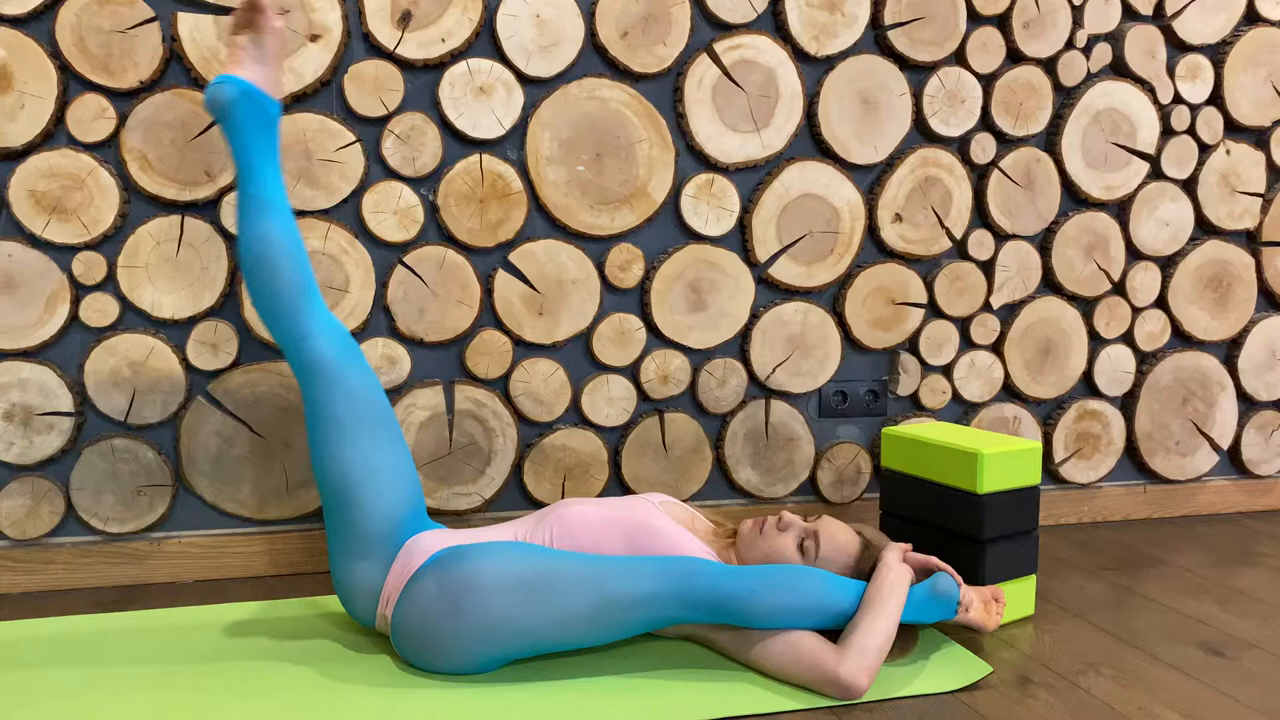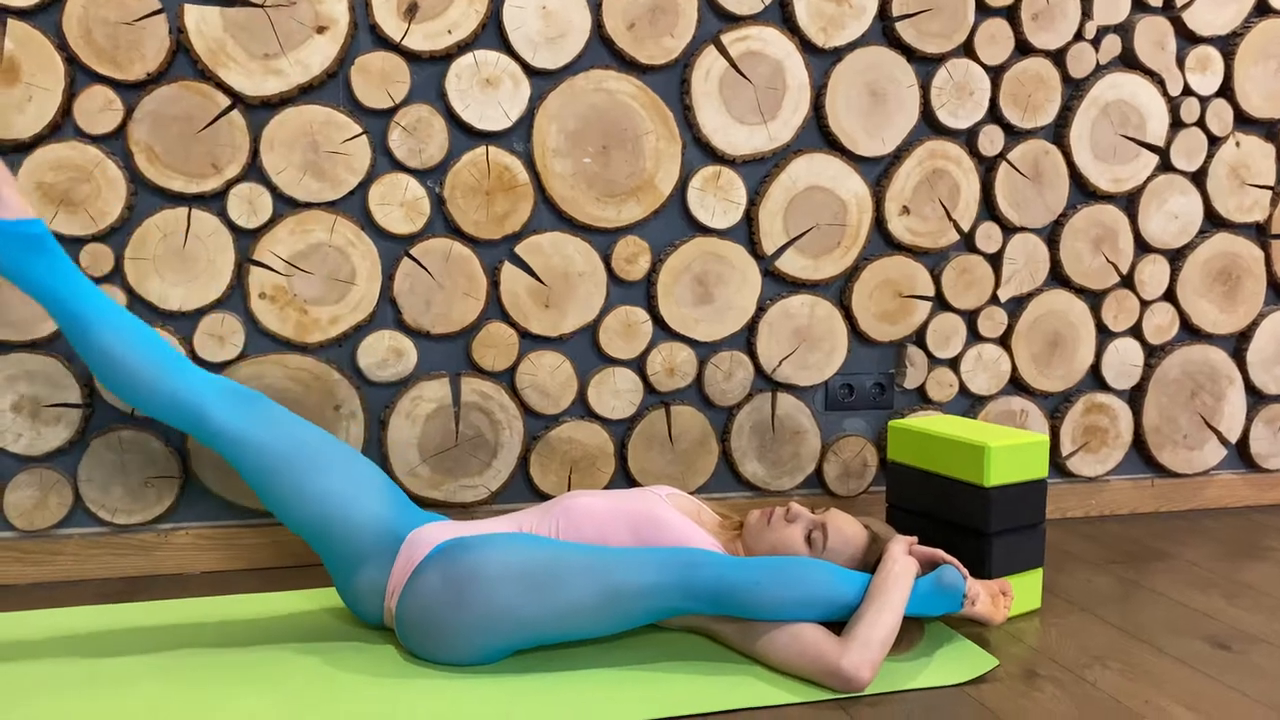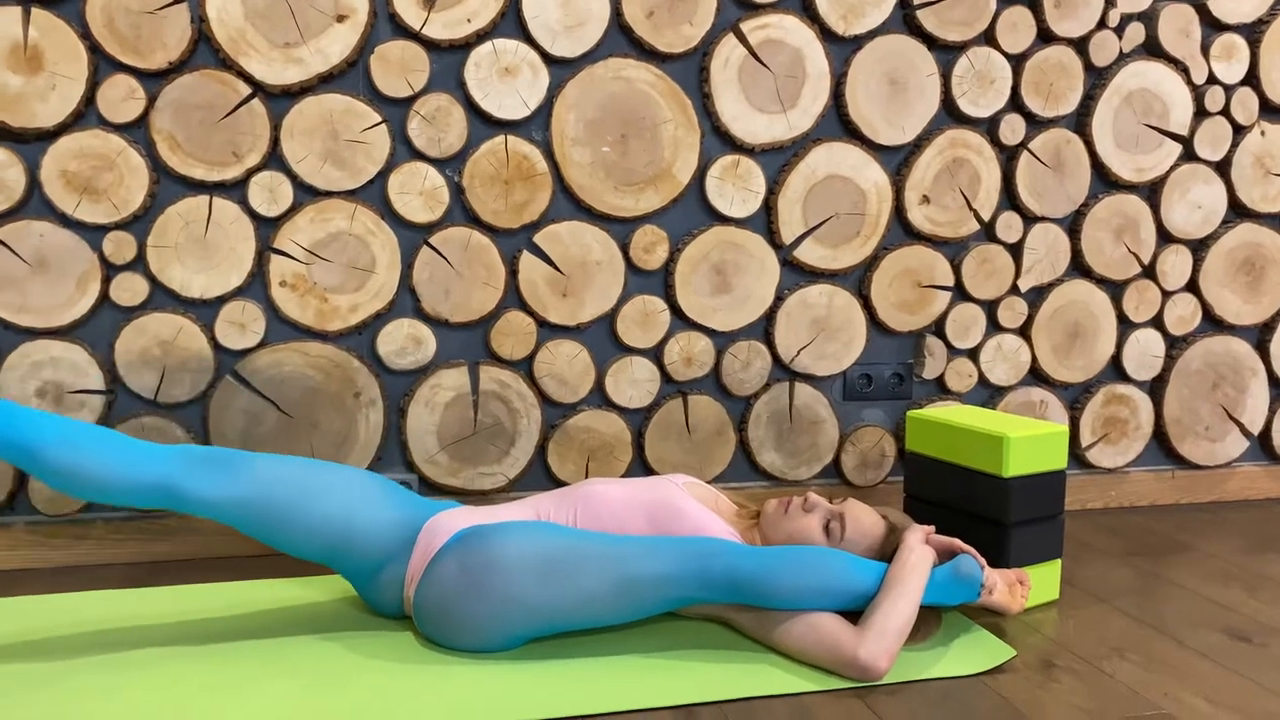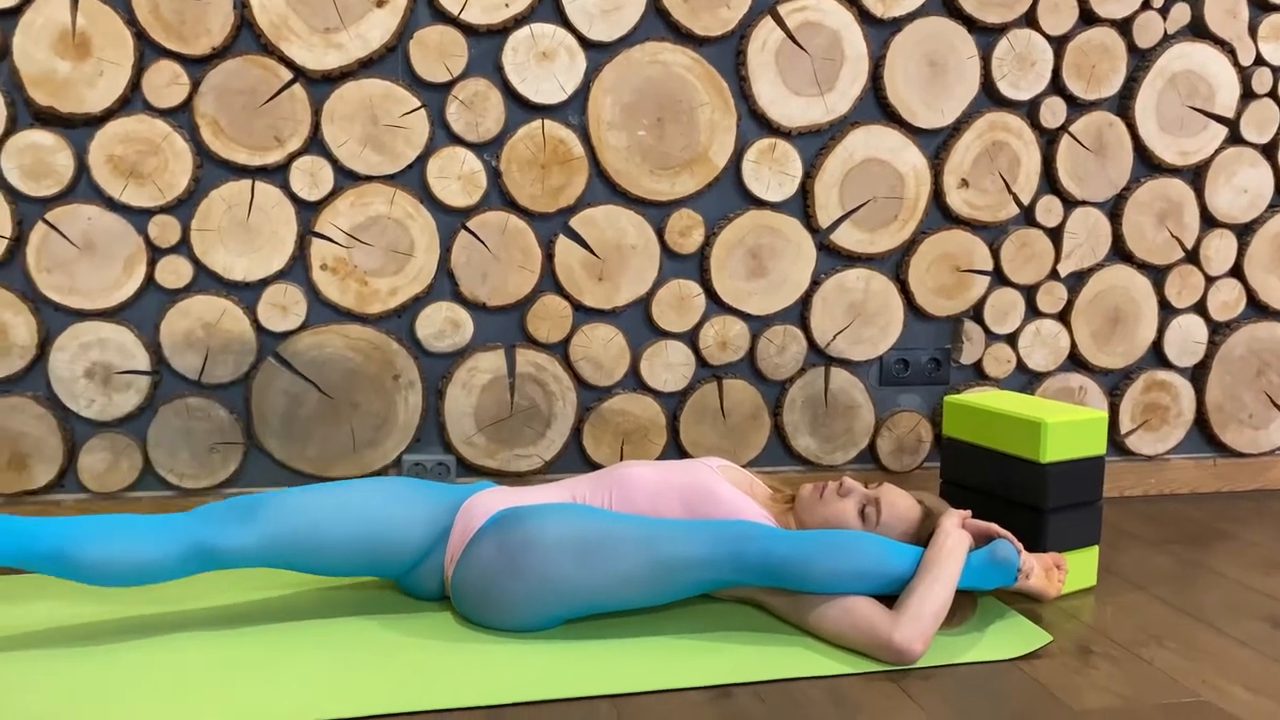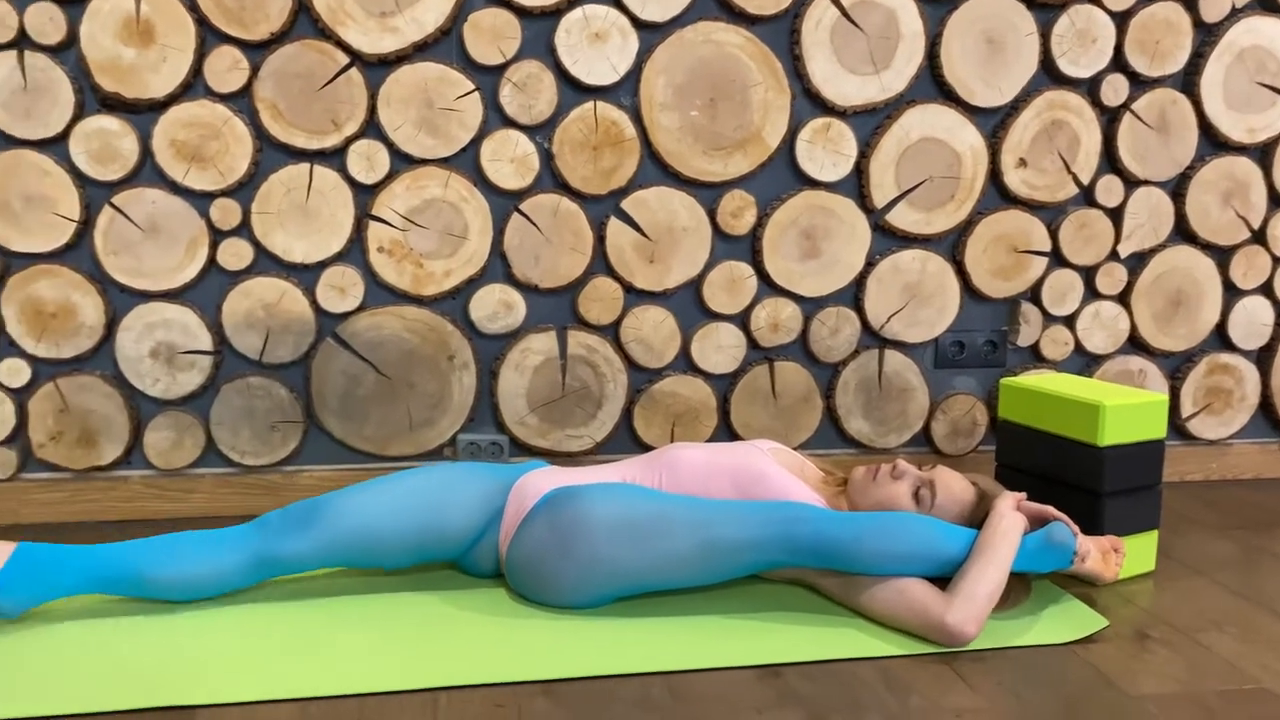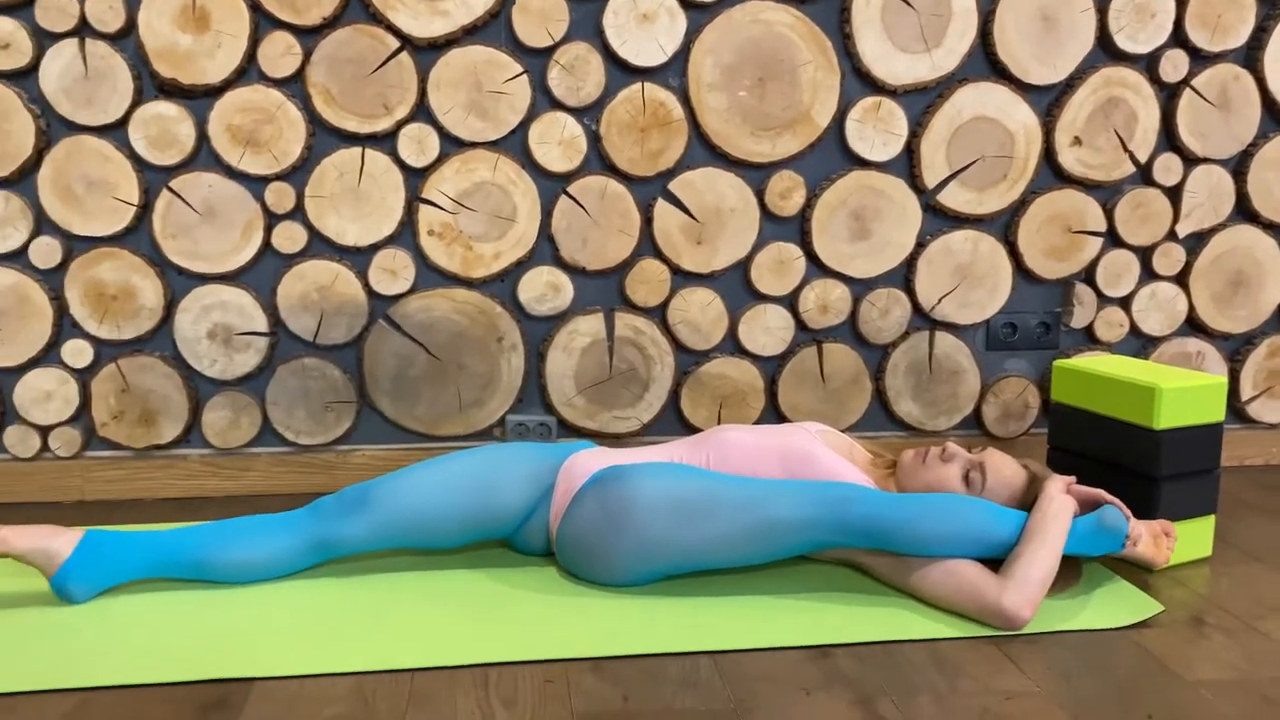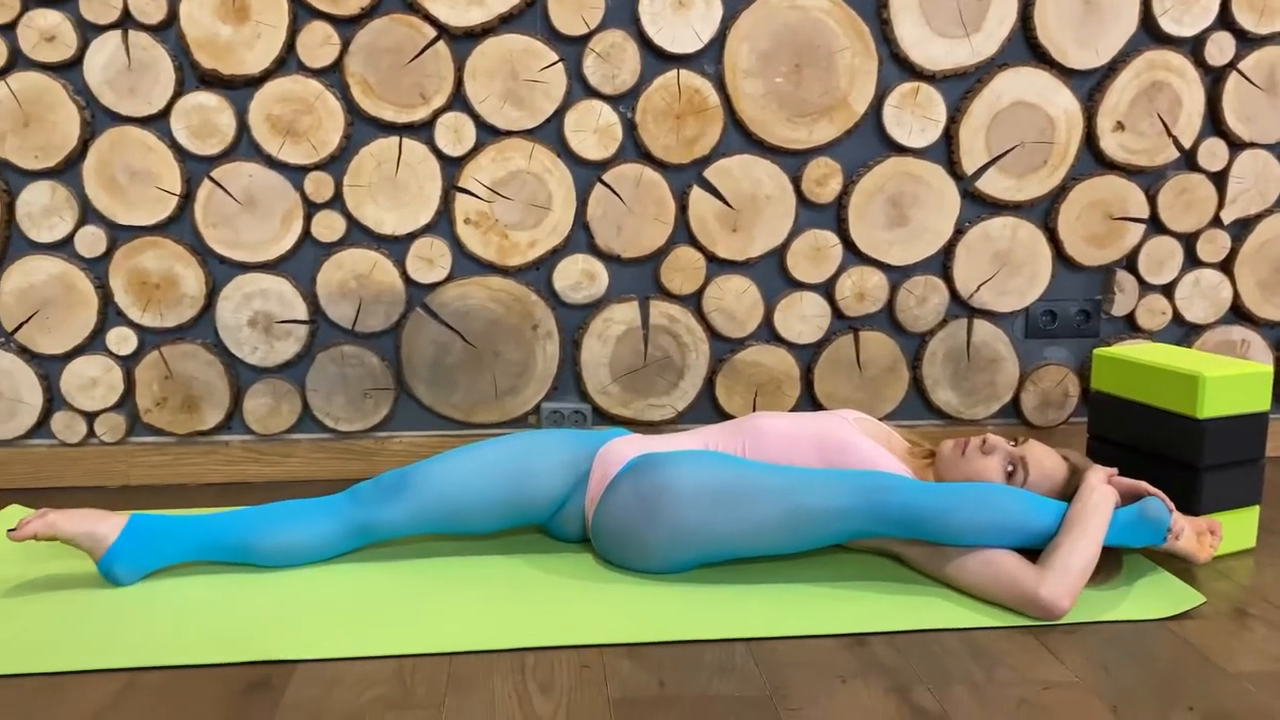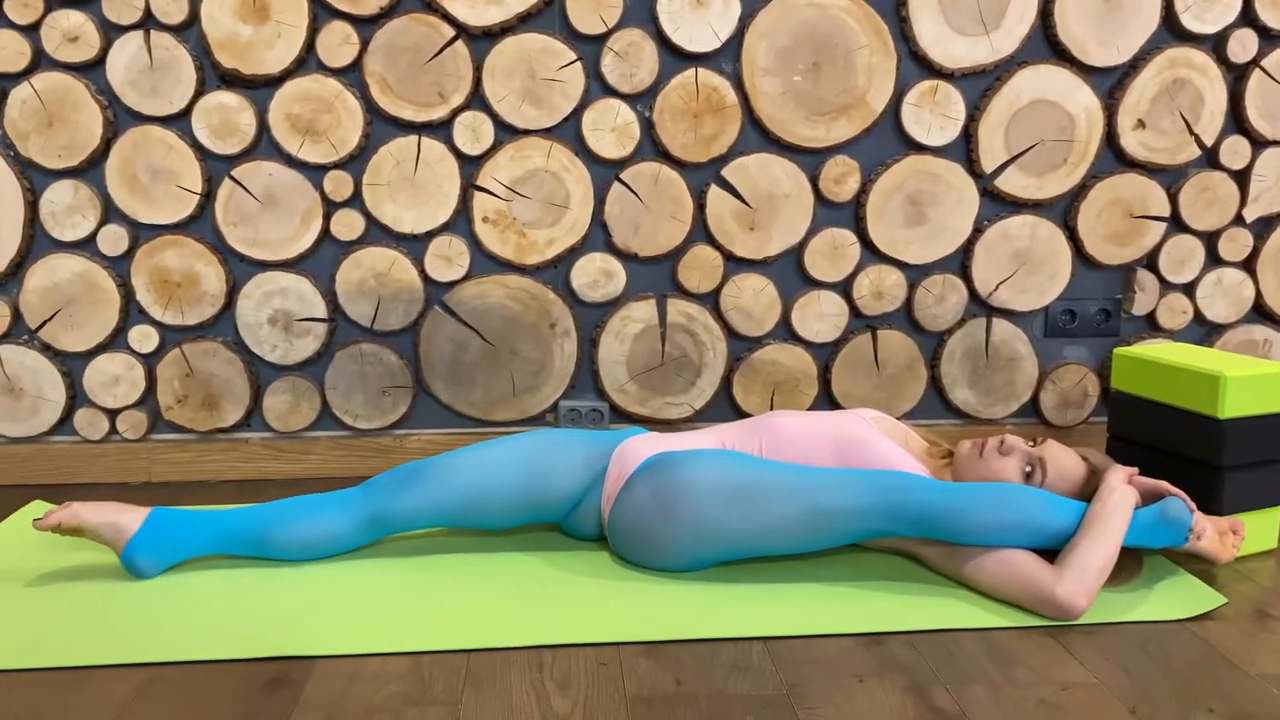
dt=0.4s
person 1, frame 1
left shoulder: (730, 589)
right shoulder: (685, 521)
left elbow: (851, 672)
left wrist: (899, 586)
left hip: (446, 603)
right hip: (394, 567)
person 1, frame 2
left shoulder: (731, 600)
right shoulder: (702, 525)
left elbow: (854, 668)
left wrist: (904, 580)
left hip: (455, 603)
right hip: (413, 558)
person 1, frame 3
left shoulder: (750, 579)
right shoulder: (714, 504)
left elbow: (867, 654)
left wrist: (920, 566)
left hip: (471, 585)
right hip: (425, 526)
right knee: (187, 471)
person 1, frame 4
left shoulder: (786, 563)
right shoulder: (743, 485)
left elbow: (901, 639)
left wrist: (956, 551)
left hip: (512, 571)
right hip: (464, 515)
right knee: (220, 525)
person 1, frame 5
left shoulder: (840, 545)
right shoulder: (797, 468)
left elbow: (955, 620)
left wrist: (1009, 531)
left hip: (563, 549)
right hip: (515, 496)
right knee: (278, 537)
person 1, frame 6
left shoulder: (887, 526)
right shoulder: (849, 452)
left elbow: (1008, 604)
left wrist: (1055, 517)
left hip: (614, 527)
right hip: (565, 474)
right knee: (331, 522)
right ankle: (98, 556)
person 1, frame 7
left shoulder: (926, 516)
right shoulder: (891, 438)
left elbow: (1047, 590)
left wrist: (1097, 503)
left hip: (651, 508)
right hip: (602, 462)
right knee: (374, 504)
right ankle: (141, 538)
person 1, frame 8
left shoulder: (941, 513)
right shoulder: (902, 437)
left elbow: (1064, 593)
left wrist: (1116, 506)
left hip: (663, 510)
right hip: (618, 461)
right knee: (390, 496)
right ankle: (164, 531)
